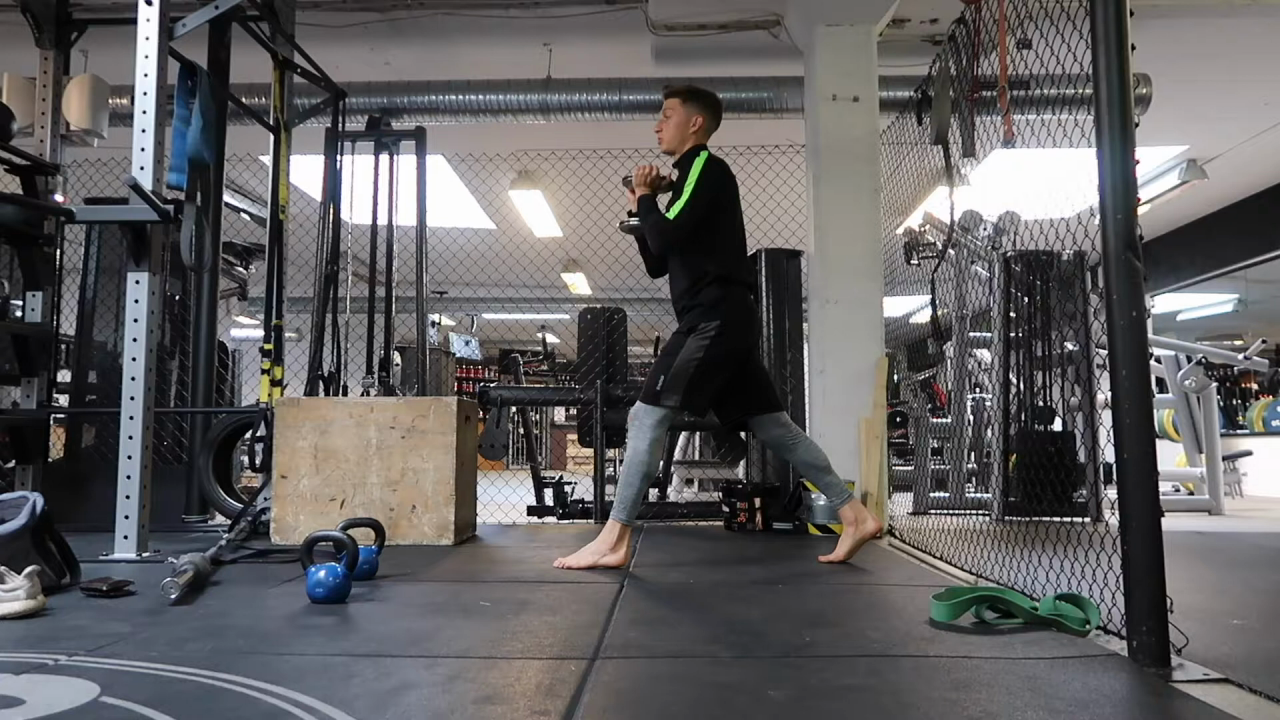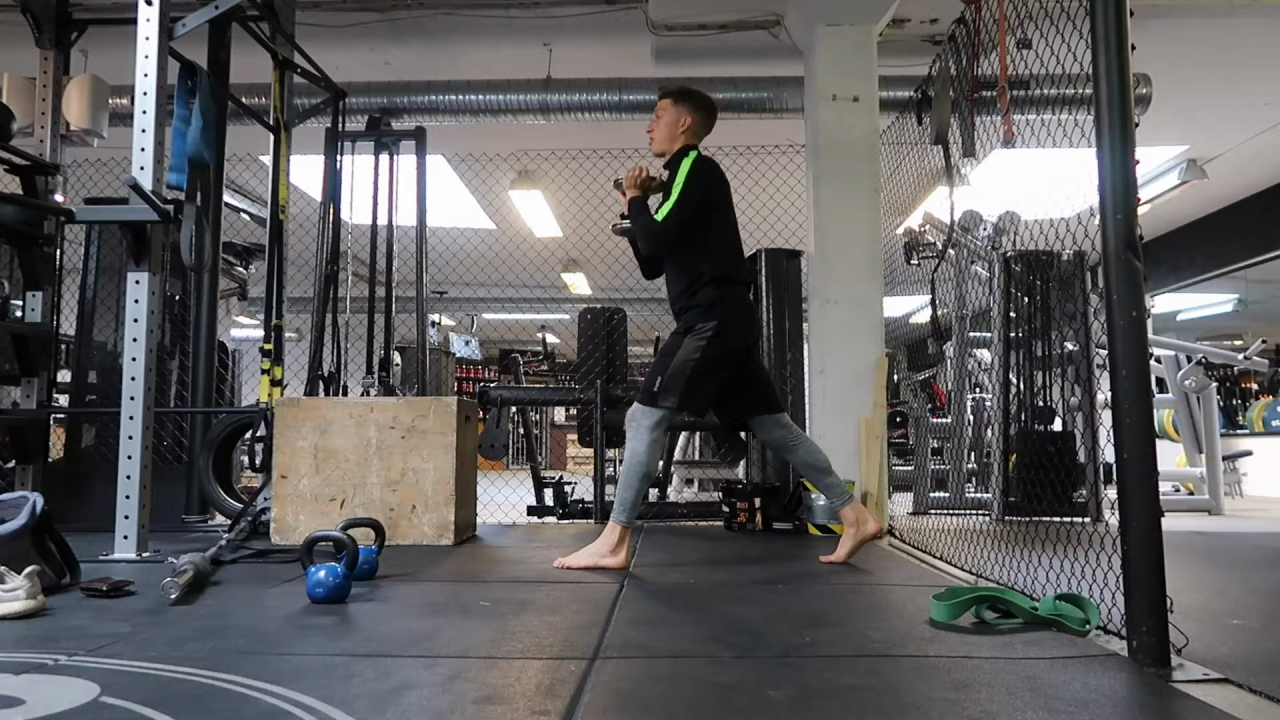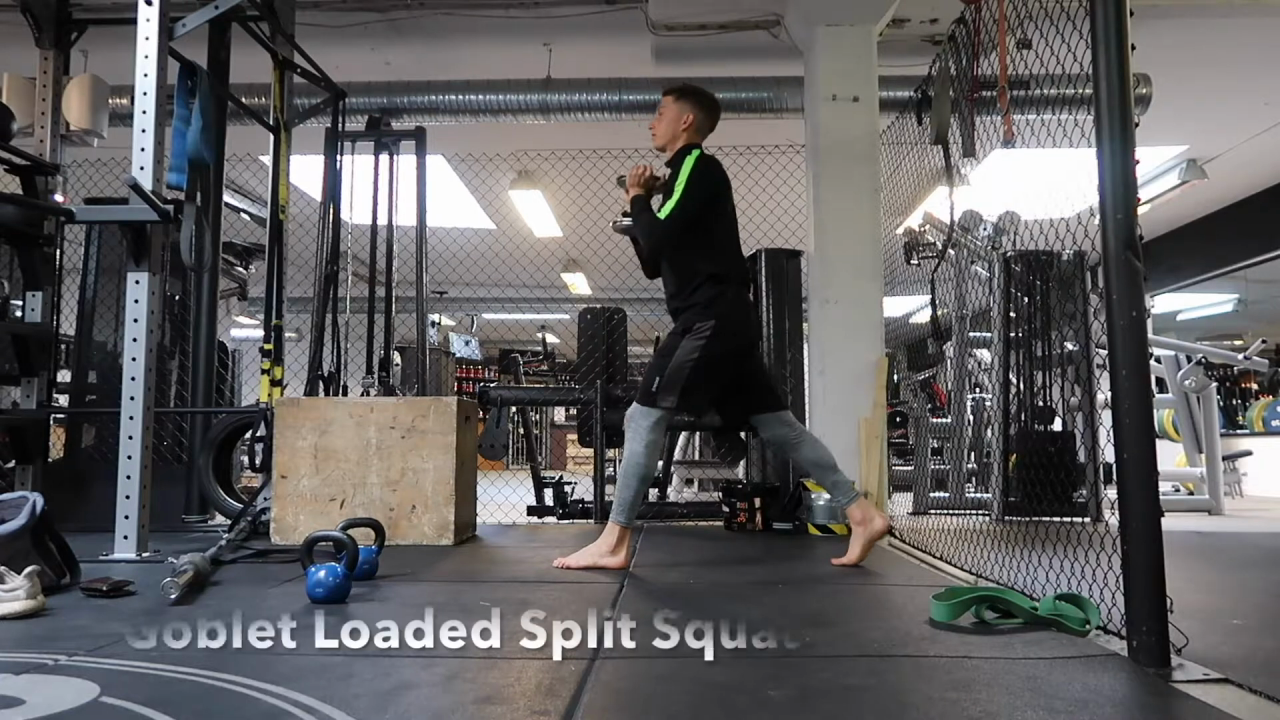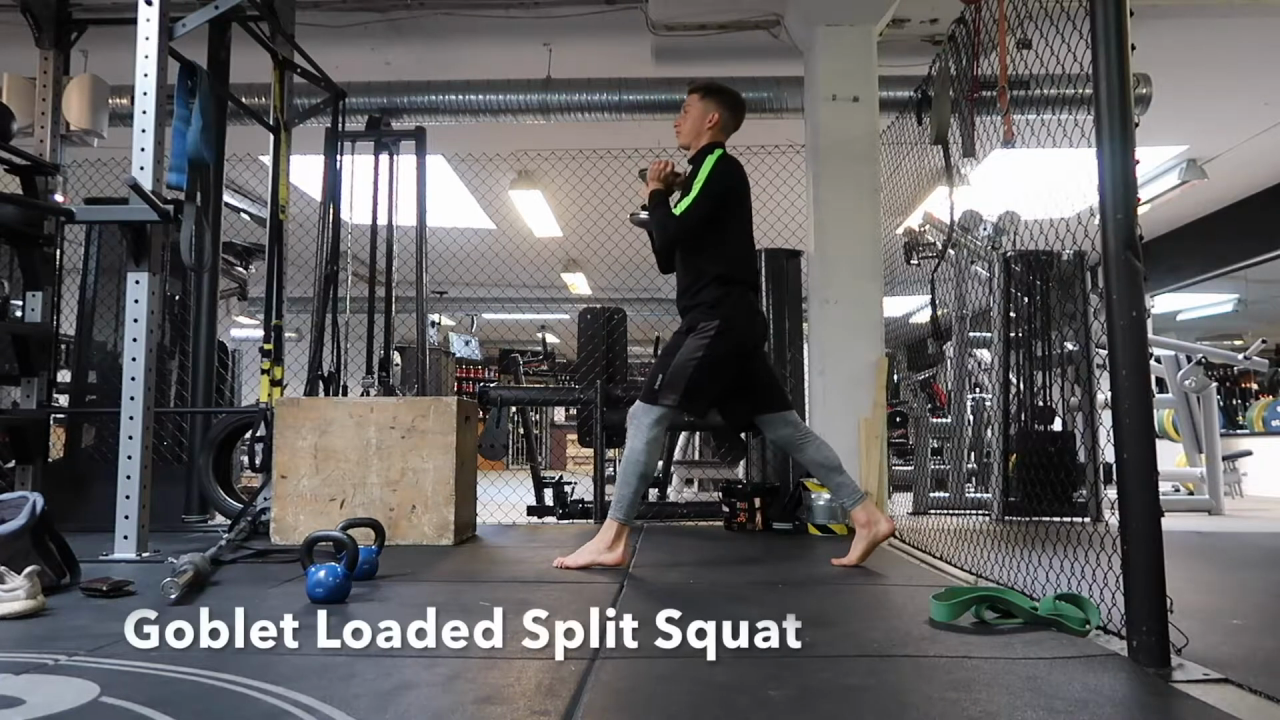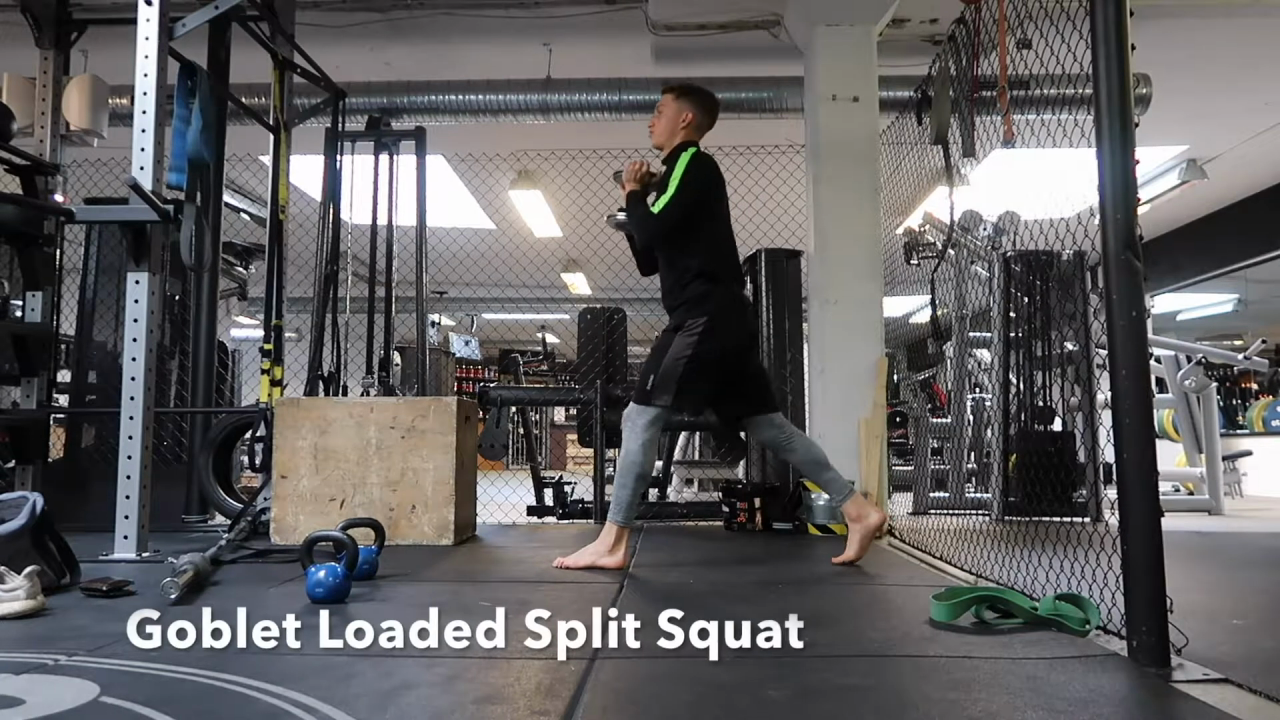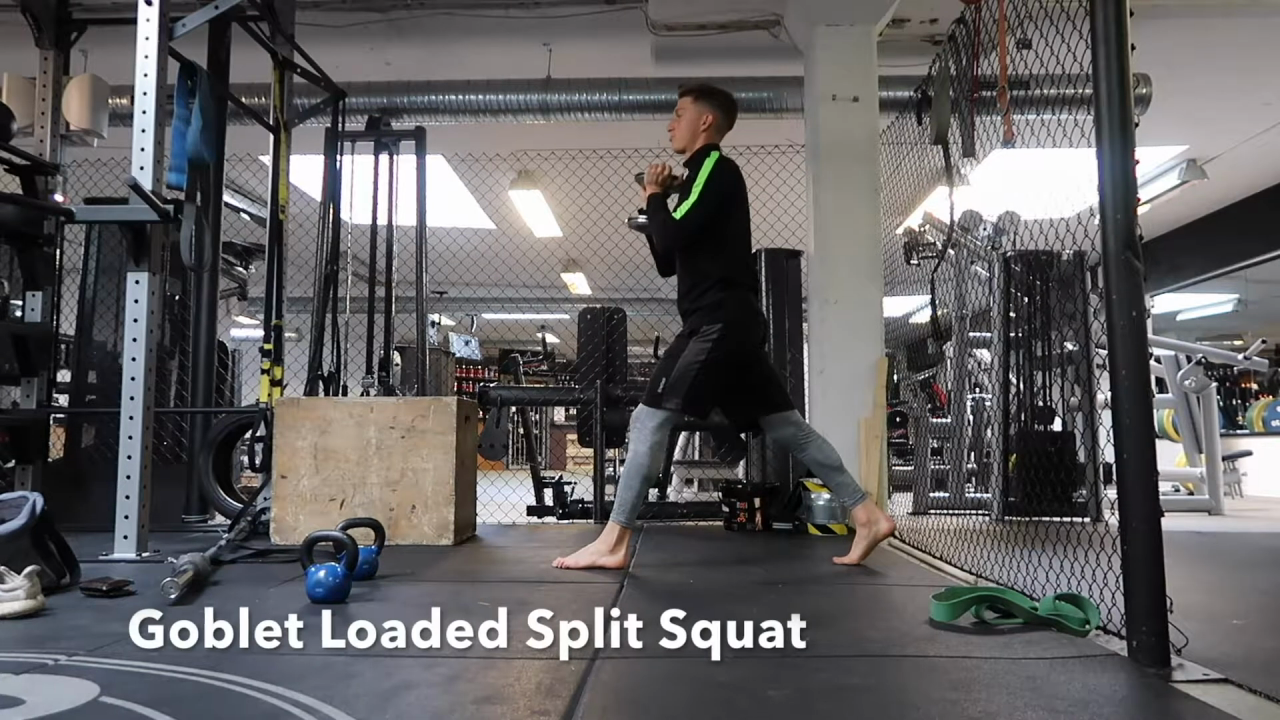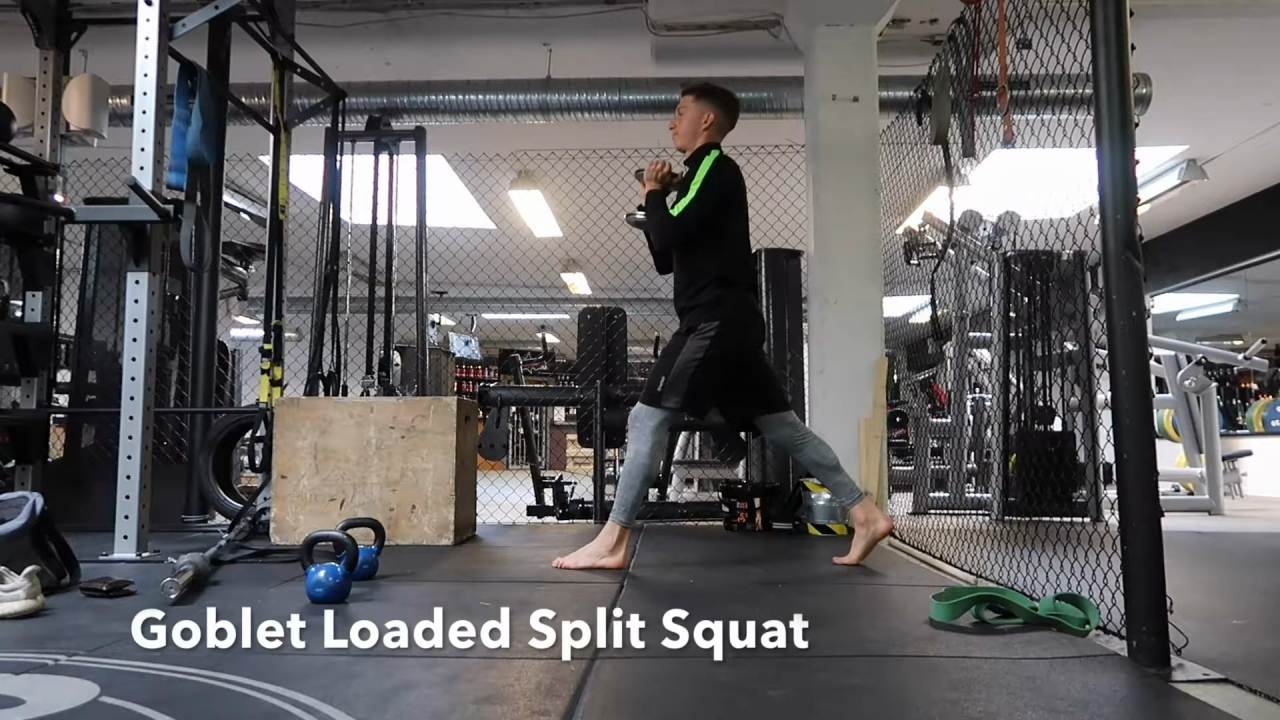
dt=0.4s
person 1, frame 1
left shoulder: (706, 168)
right shoulder: (693, 177)
left elbow: (666, 238)
right elbow: (659, 263)
left wrist: (646, 199)
right wrist: (640, 207)
left hip: (715, 319)
right hip: (723, 321)
left knee: (648, 417)
right knee: (772, 425)
left ankle: (613, 541)
right ankle: (855, 515)
person 1, frame 2
left shoulder: (694, 169)
right shoulder: (687, 177)
left elbow: (655, 241)
right elbow: (653, 265)
left wrist: (636, 201)
right wrist: (635, 210)
left hip: (712, 319)
right hip: (725, 320)
left knee: (645, 417)
right knee: (772, 425)
left ankle: (613, 543)
right ankle: (854, 516)
person 1, frame 3
left shoulder: (697, 167)
right shoulder: (690, 175)
left elbow: (657, 240)
right elbow: (655, 264)
left wrist: (638, 199)
right wrist: (638, 207)
left hip: (712, 318)
right hip: (724, 319)
left knee: (644, 418)
right knee: (779, 425)
left ankle: (613, 543)
right ankle: (864, 514)
person 1, frame 4
left shoulder: (718, 167)
right shoulder: (708, 175)
left elbow: (671, 235)
right elbow: (669, 258)
left wrist: (658, 194)
right wrist: (659, 200)
left hip: (718, 319)
right hip: (732, 320)
left knee: (647, 416)
right knee: (784, 425)
left ankle: (611, 541)
right ankle: (867, 517)
person 1, frame 5
left shoulder: (693, 164)
right shoulder: (685, 173)
left elbow: (651, 232)
right elbow: (648, 261)
left wrist: (634, 194)
right wrist: (637, 201)
left hip: (705, 317)
right hip: (720, 317)
left knee: (641, 417)
right knee: (769, 426)
left ankle: (612, 543)
right ankle: (858, 511)
person 1, frame 6
left shoulder: (715, 170)
right shoulder: (703, 177)
left elbow: (672, 239)
right elbow: (668, 262)
left wrist: (656, 197)
right wrist: (656, 203)
left hip: (719, 321)
right hip: (732, 321)
left knee: (649, 420)
right knee: (786, 426)
left ankle: (612, 543)
right ankle: (868, 516)
person 1, frame 7
left shoulder: (715, 167)
right shoulder: (704, 175)
left elbow: (668, 235)
right elbow: (666, 258)
left wrist: (653, 193)
right wrist: (657, 199)
left hip: (717, 318)
right hip: (729, 319)
left knee: (648, 418)
right knee: (782, 425)
left ankle: (612, 543)
right ankle: (866, 515)
